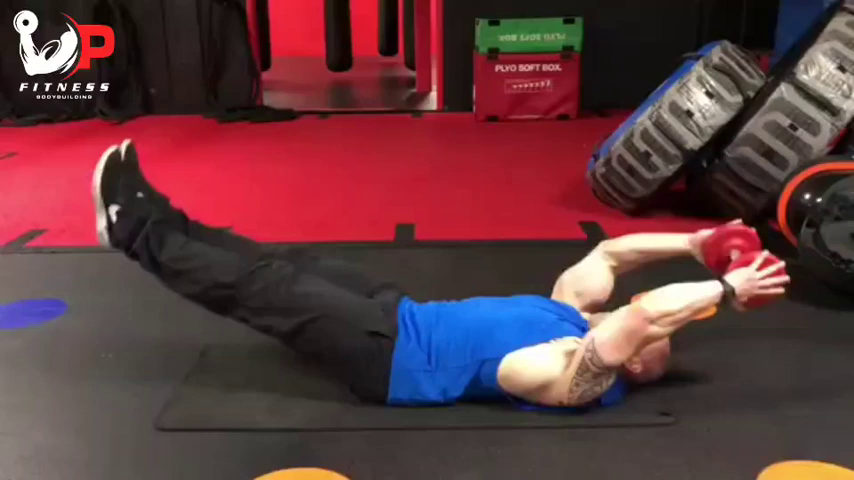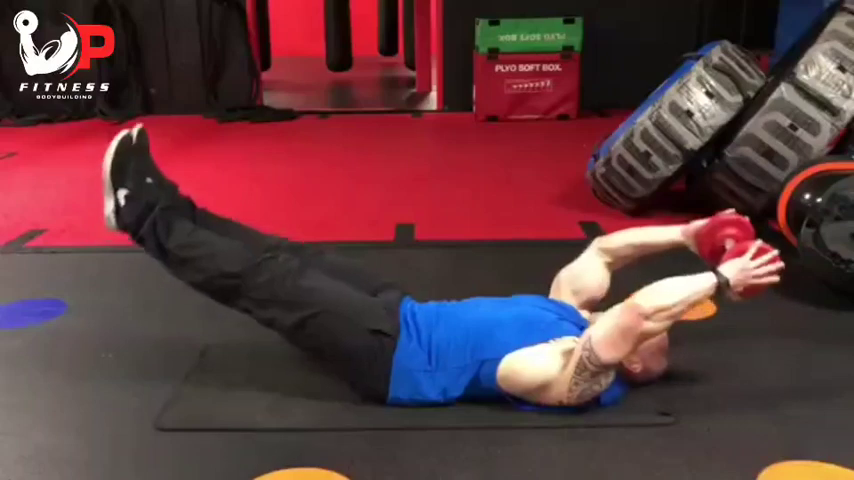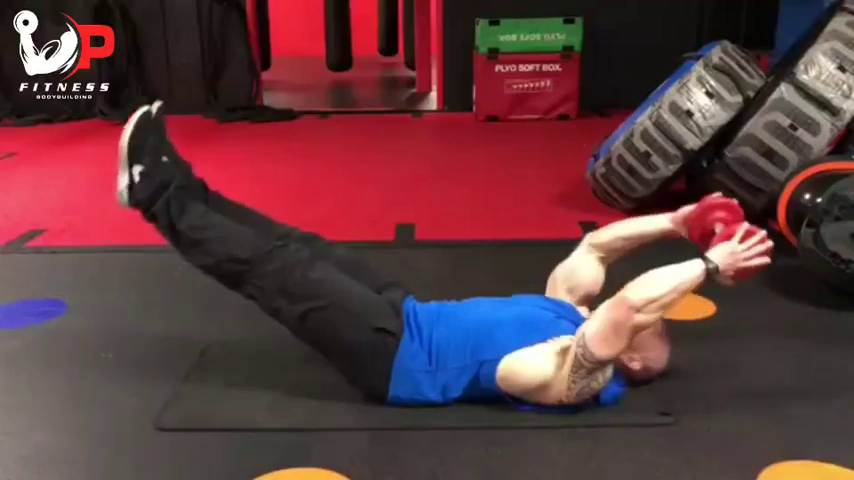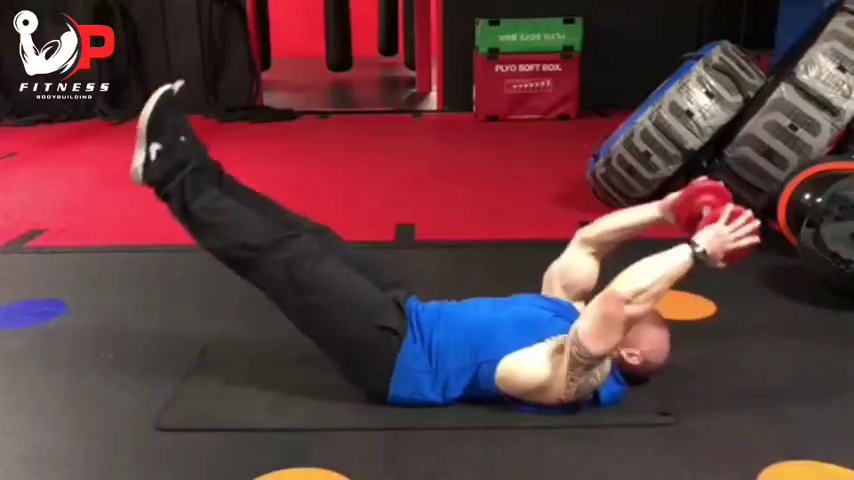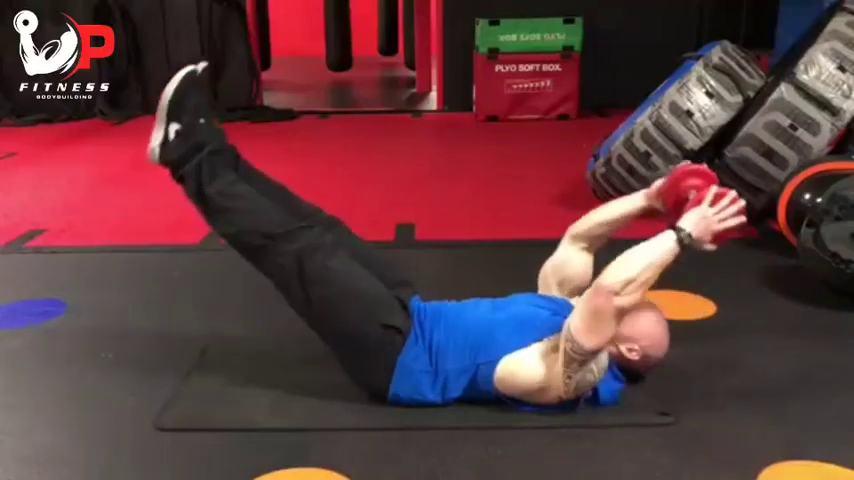
dt=0.1s
person 1, frame 1
left shoulder: (585, 378)
right shoulder: (574, 317)
left elbow: (644, 315)
right elbow: (608, 253)
left wrist: (724, 286)
right wrist: (691, 243)
left hip: (392, 359)
right hip: (403, 317)
left knee: (272, 289)
right knee: (292, 266)
left ankle: (141, 231)
right ankle: (152, 222)
person 1, frame 2
left shoulder: (581, 378)
right shoulder: (571, 314)
left elbow: (639, 312)
right elbow: (603, 249)
left wrist: (719, 278)
right wrist: (685, 234)
left hip: (394, 358)
right hip: (405, 315)
left knee: (278, 282)
right knee: (297, 262)
left ankle: (151, 219)
right ankle: (161, 208)
person 1, frame 3
left shoulder: (584, 379)
right shoulder: (572, 315)
left elbow: (631, 304)
right elbow: (595, 246)
left wrist: (708, 264)
right wrist: (677, 222)
left hip: (397, 361)
right hip: (407, 319)
left knee: (286, 271)
right knee: (302, 252)
left ankle: (165, 199)
right ankle: (174, 192)
person 1, frame 4
left shoulder: (580, 376)
right shoulder: (566, 312)
left elbow: (621, 296)
right elbow: (587, 240)
left wrist: (695, 250)
right wrist: (665, 210)
left hip: (397, 358)
right hip: (409, 317)
left knee: (295, 262)
right knee: (310, 244)
left ankle: (180, 183)
right ankle: (188, 174)
person 1, frame 5
left shoulder: (585, 374)
right shoulder: (574, 318)
left elbow: (611, 293)
right elbow: (579, 238)
left wrist: (680, 235)
right wrist: (651, 198)
left hip: (399, 362)
right hip: (414, 320)
left knee: (304, 249)
right knee: (321, 233)
left ankle: (197, 159)
right ankle: (204, 155)
